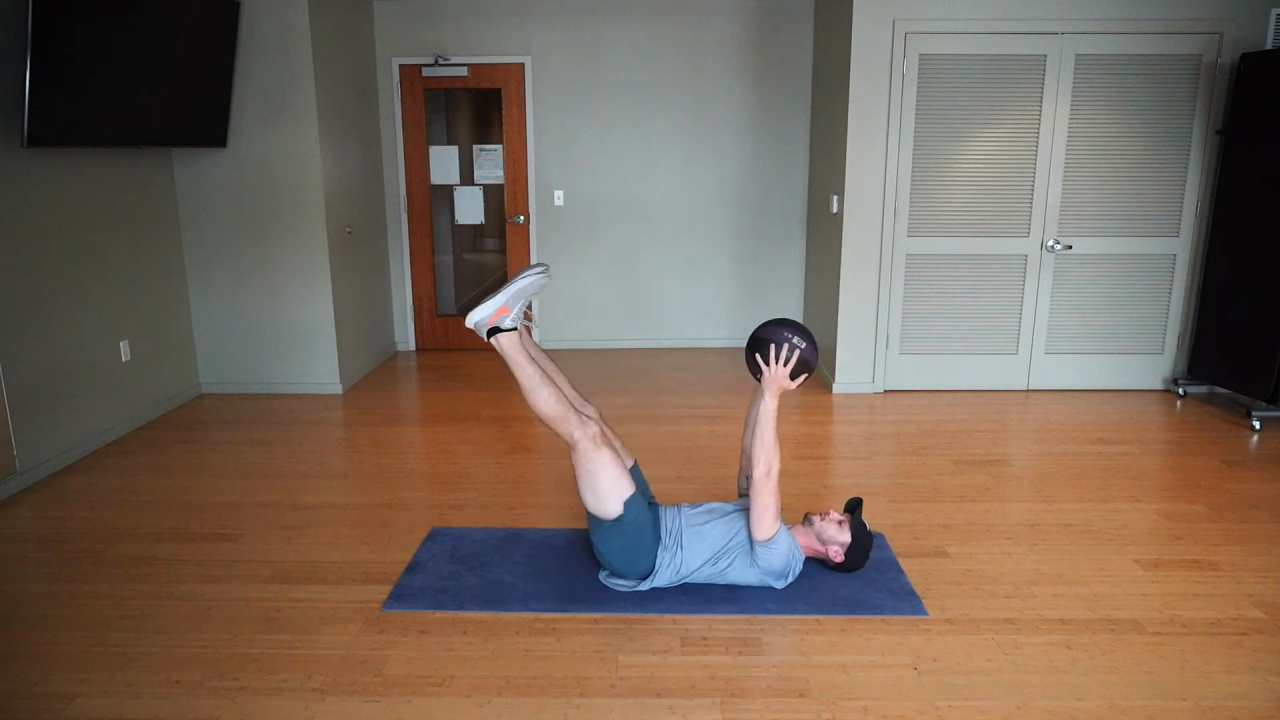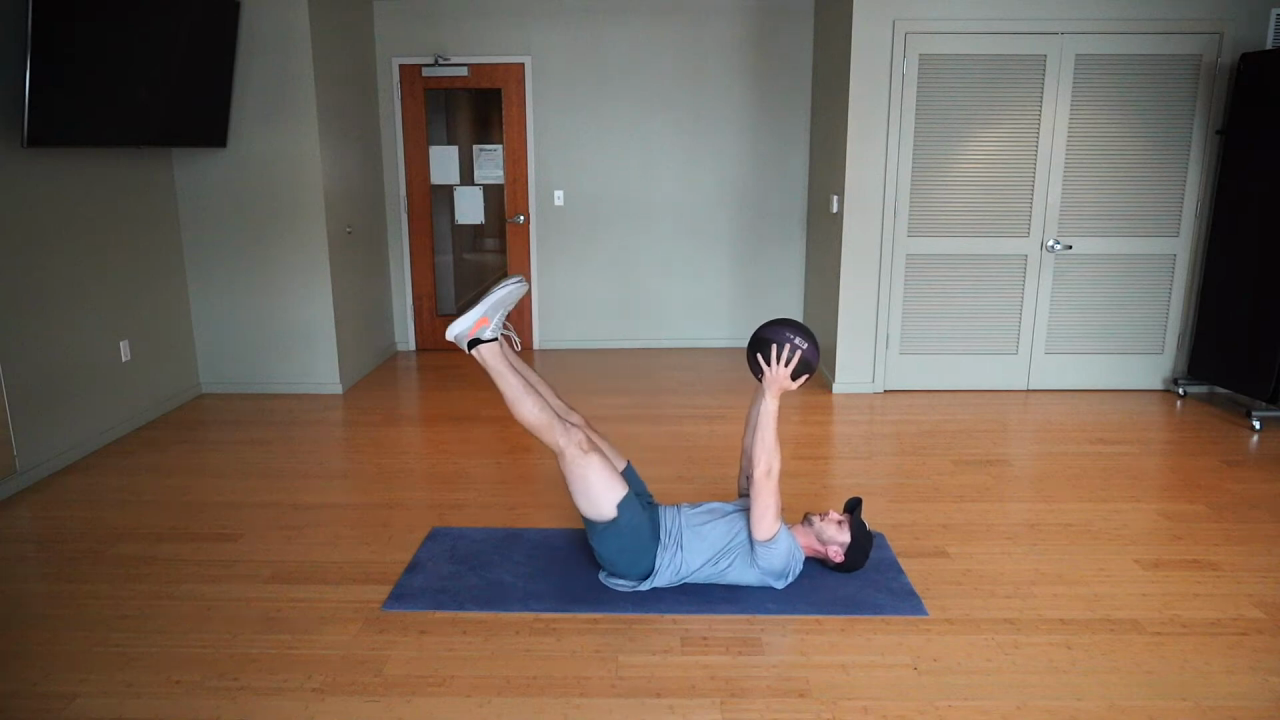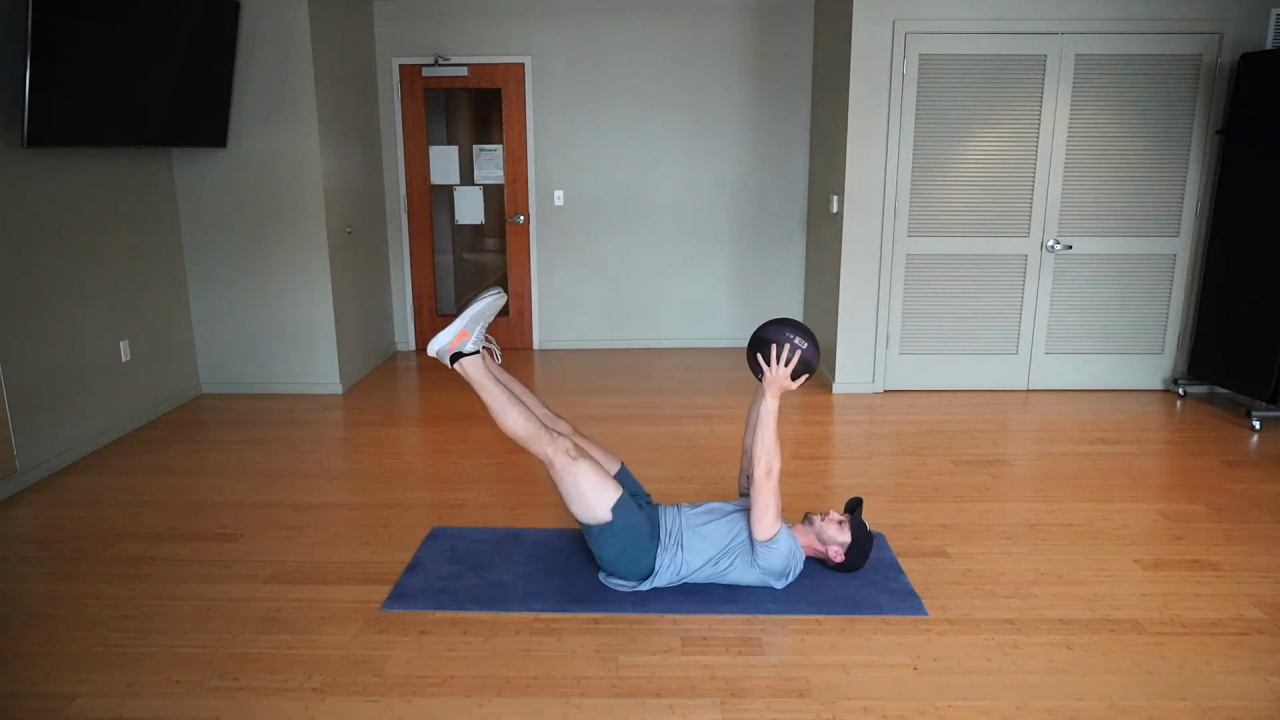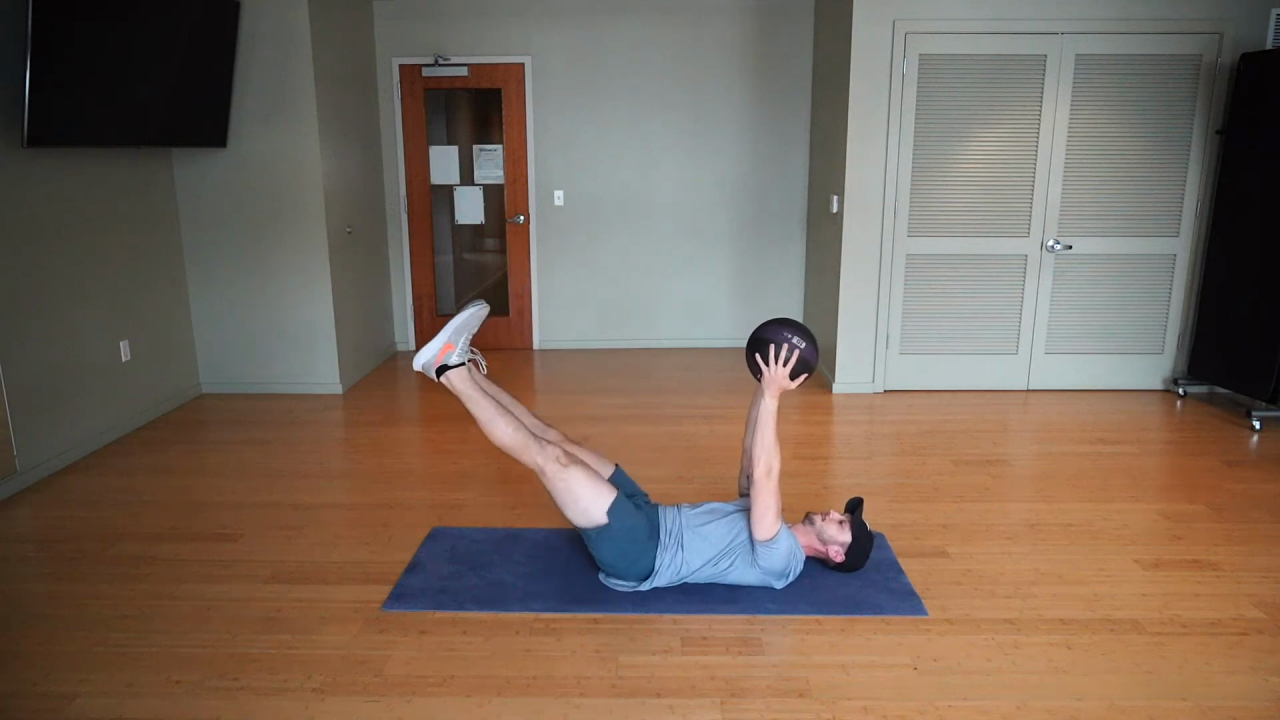
dt=0.1s
person 1, frame 1
left shoulder: (779, 559)
right shoulder: (770, 532)
left elbow: (765, 475)
right elbow: (750, 468)
left wrist: (772, 397)
right wrist: (764, 391)
left hip: (638, 553)
right hip: (653, 526)
left knee: (584, 432)
right knee: (590, 421)
left ankle: (503, 334)
right ankle: (515, 336)
person 1, frame 2
left shoulder: (780, 559)
right shoulder: (769, 535)
left elbow: (764, 475)
right elbow: (750, 468)
left wrist: (772, 397)
right wrist: (765, 392)
left hip: (638, 555)
right hip: (652, 524)
left knee: (571, 440)
right knee: (577, 427)
left ankle: (485, 344)
right ankle: (496, 345)
person 1, frame 3
left shoulder: (780, 559)
right shoulder: (772, 532)
left elbow: (765, 475)
right elbow: (752, 467)
left wrist: (773, 397)
right wrist: (765, 391)
left hip: (638, 554)
right hip: (652, 523)
left knee: (558, 449)
right knee: (566, 435)
left ankle: (466, 360)
right ankle: (478, 359)
person 1, frame 4
left shoulder: (781, 558)
right shoulder: (772, 533)
left elbow: (765, 475)
right elbow: (751, 466)
left wrist: (772, 396)
right wrist: (765, 392)
left hip: (639, 555)
right hip: (649, 522)
left knee: (549, 457)
right knee: (557, 442)
left ankle: (452, 371)
right ankle: (463, 369)
